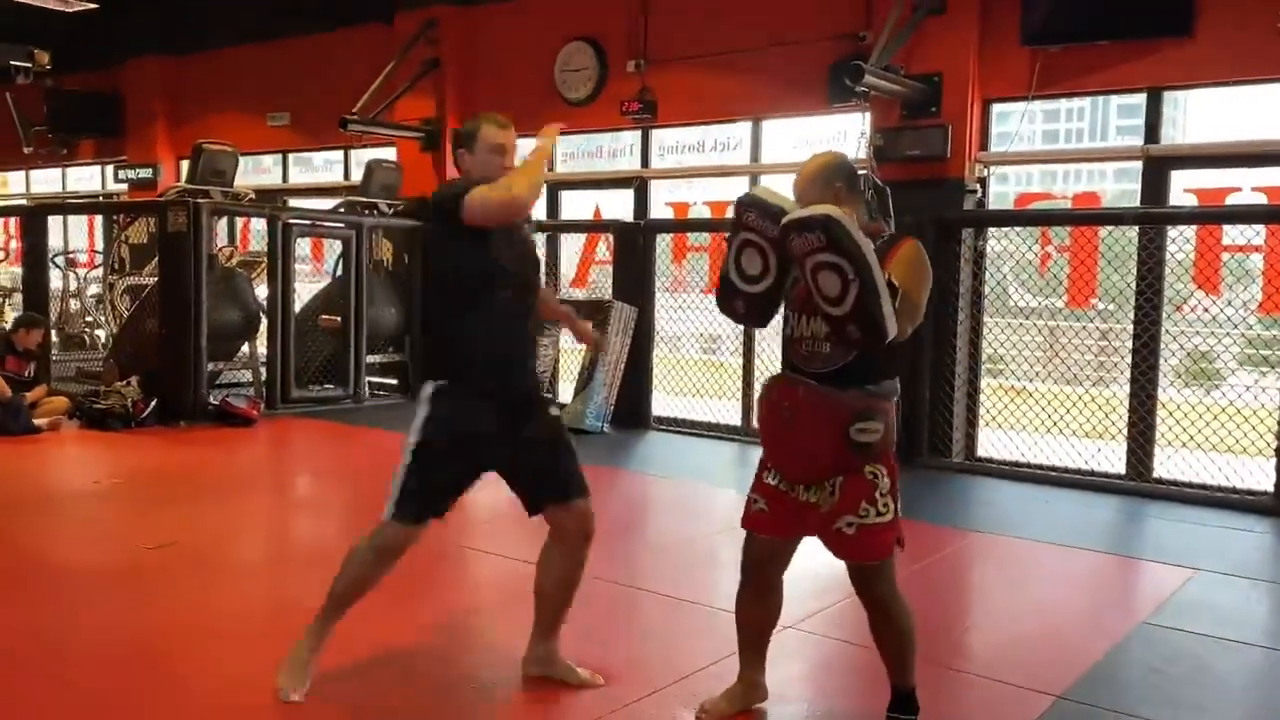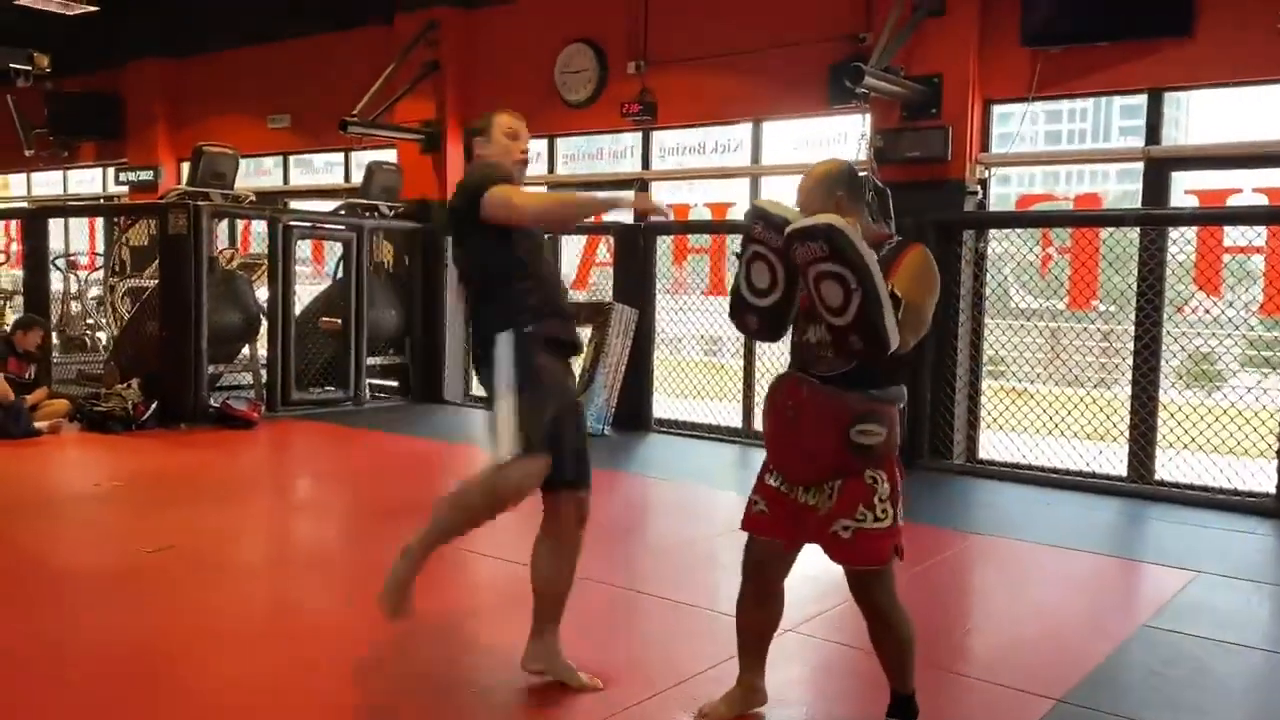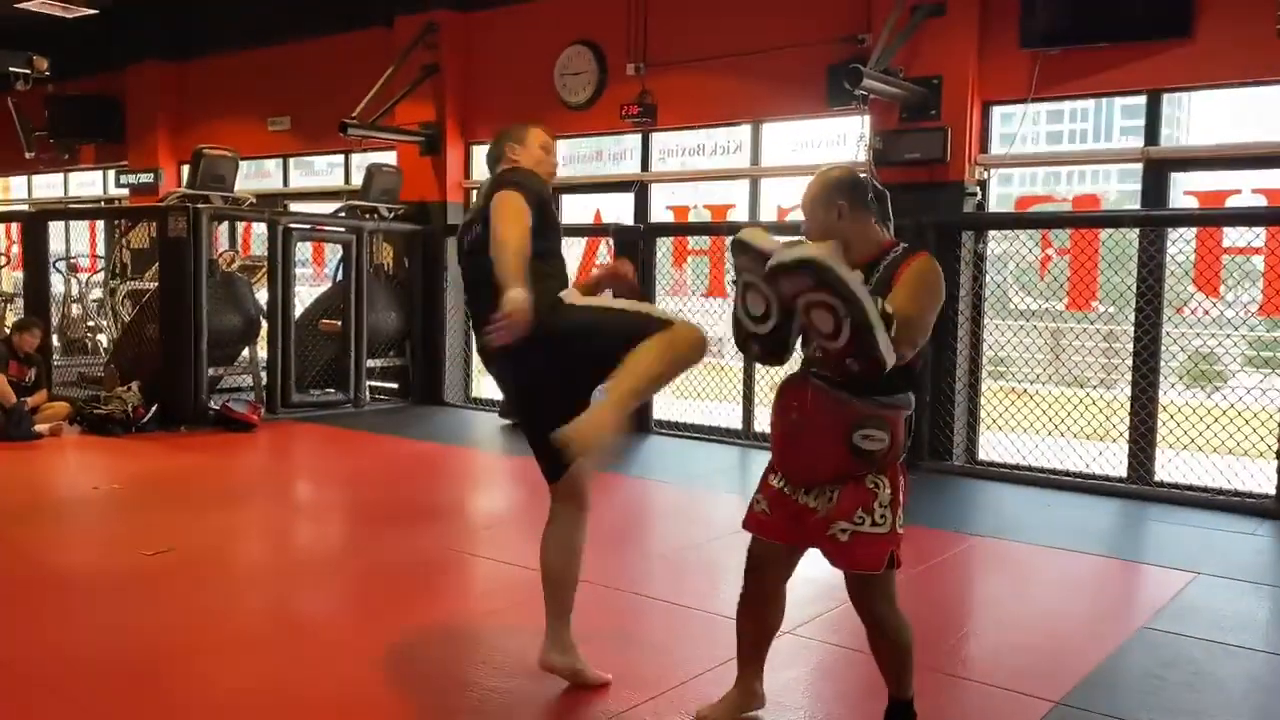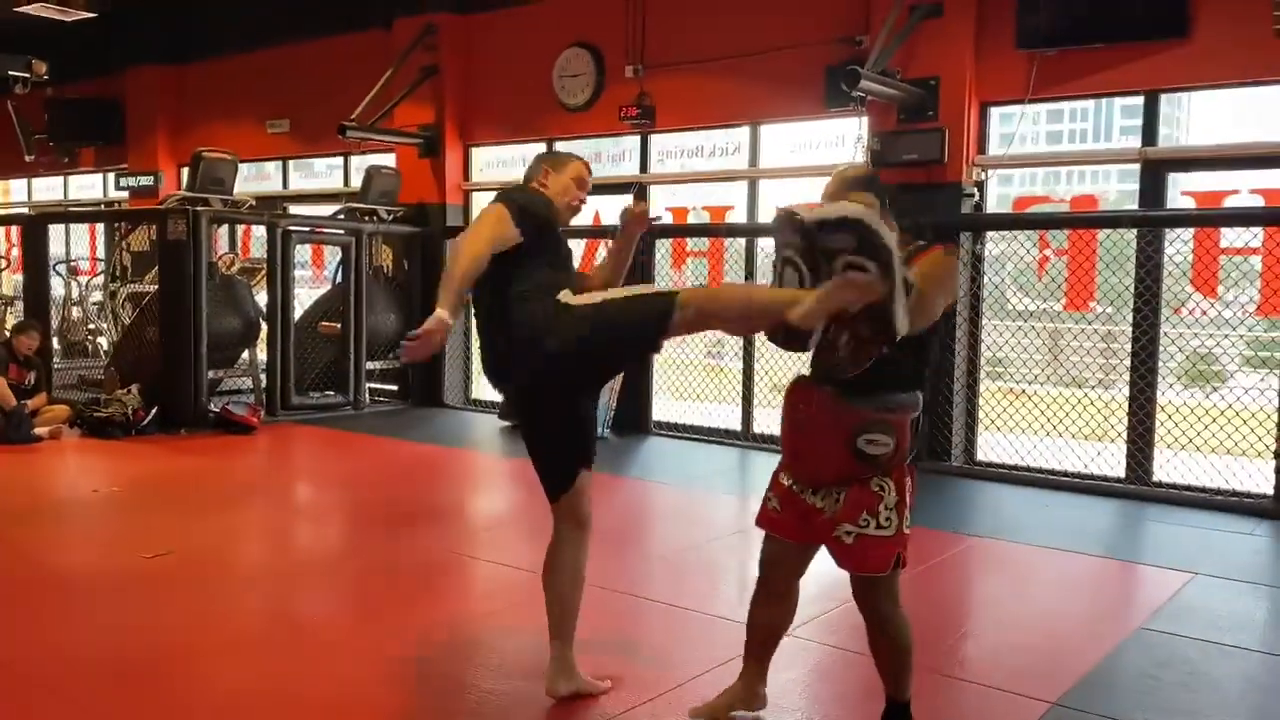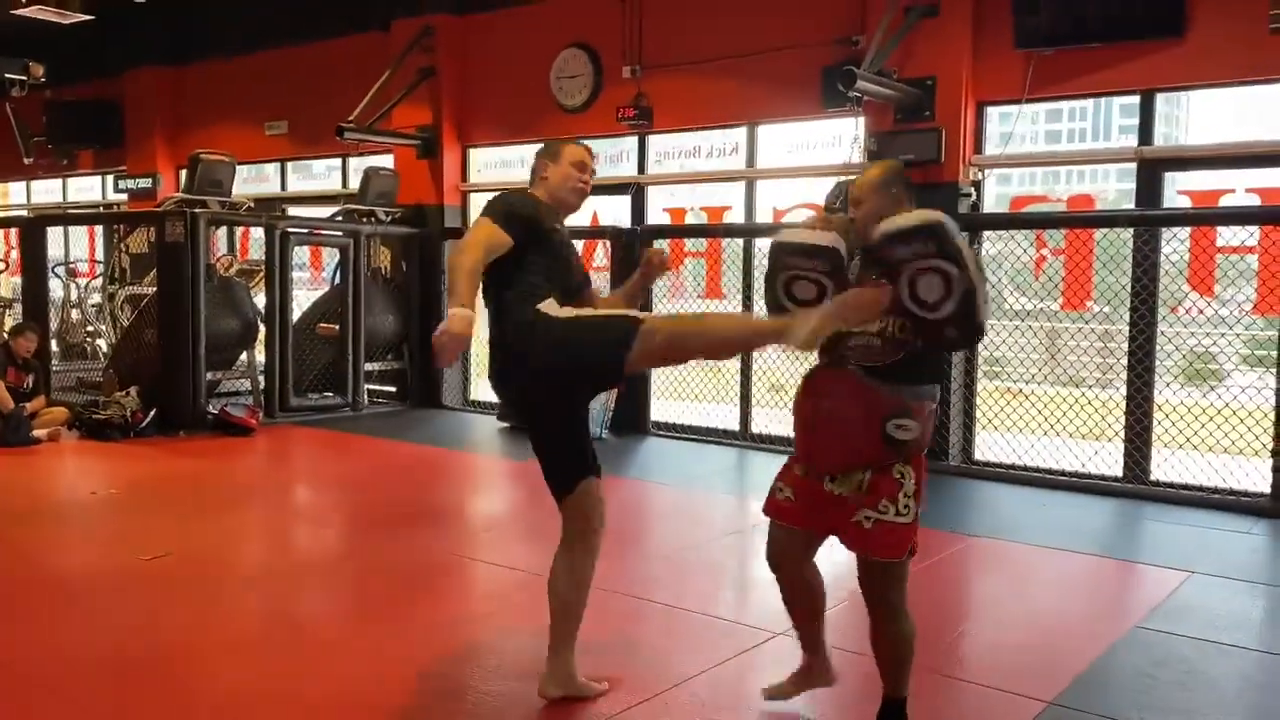
dt=0.1s
person 1, frame 1
left shoulder: (512, 232)
right shoulder: (455, 201)
right elbow: (514, 201)
left wrist: (568, 317)
right wrist: (546, 148)
left hip: (518, 394)
right hip: (458, 393)
left knee: (576, 522)
right knee: (397, 534)
left ankle: (543, 650)
right ankle: (311, 642)
person 1, frame 2
left shoulder: (500, 225)
right shoulder: (477, 188)
right elbow: (533, 209)
right wrist: (620, 202)
left hip: (543, 351)
right hip: (520, 345)
left knee: (570, 508)
right knee: (526, 474)
left ankle: (544, 648)
right ankle: (416, 554)
person 1, frame 3
left shoulder: (504, 213)
right shoulder: (509, 188)
right elbow: (513, 226)
left wrist: (600, 280)
right wrist: (519, 295)
left hip: (525, 359)
right hip: (539, 326)
left knee: (572, 495)
right knee: (683, 337)
left ankle: (560, 646)
right ankle: (591, 426)
person 1, frame 4
left shoulder: (547, 238)
right shoulder: (522, 205)
left elbow: (596, 292)
right elbow: (474, 243)
left wrist: (626, 238)
right wrist: (445, 312)
left hip: (529, 375)
right hip: (554, 334)
left knee: (574, 519)
right knee: (700, 302)
left ankle: (562, 669)
right ankle: (806, 304)
person 1, frame 5
left shoulder: (563, 240)
right shoulder: (517, 208)
left elbow: (599, 314)
right elbow: (468, 252)
left wrist: (641, 279)
right wrist: (460, 310)
left hip: (529, 380)
right hip: (541, 335)
left knee: (585, 520)
right knee: (677, 333)
left ankle: (559, 671)
right ankle: (803, 326)
person 2, frame 1
left shoulder: (901, 252)
right shoulder: (805, 247)
left elbow: (892, 326)
right elbow: (746, 308)
left wrist: (850, 248)
right wrist: (760, 240)
left hip: (857, 446)
right hip: (792, 436)
left knee: (875, 581)
right knee: (759, 562)
person 2, frame 2
left shoulder: (909, 260)
right shoulder: (811, 254)
left elbow: (895, 336)
right elbow: (757, 322)
left wrist: (852, 260)
right wrist: (766, 250)
left hip: (860, 450)
right hip: (796, 440)
left knee: (873, 588)
right knee: (760, 567)
person 2, frame 3
left shoulder: (914, 271)
right shoulder: (817, 265)
left elbow: (887, 350)
right elbow: (767, 342)
left wrist: (836, 277)
right wrist: (764, 274)
left hip: (866, 455)
right hip: (805, 443)
left knee: (871, 594)
right knee: (762, 571)
person 2, frame 4
left shoulder: (932, 261)
left elbow: (900, 317)
left hip: (871, 458)
right hip: (814, 444)
left knee: (875, 595)
right knee: (775, 568)
person 2, frame 5
right shoulder: (848, 260)
right wrist: (805, 247)
left hip: (888, 448)
right hip: (825, 433)
left knee: (882, 588)
right knee: (785, 553)
right ankle: (815, 662)
